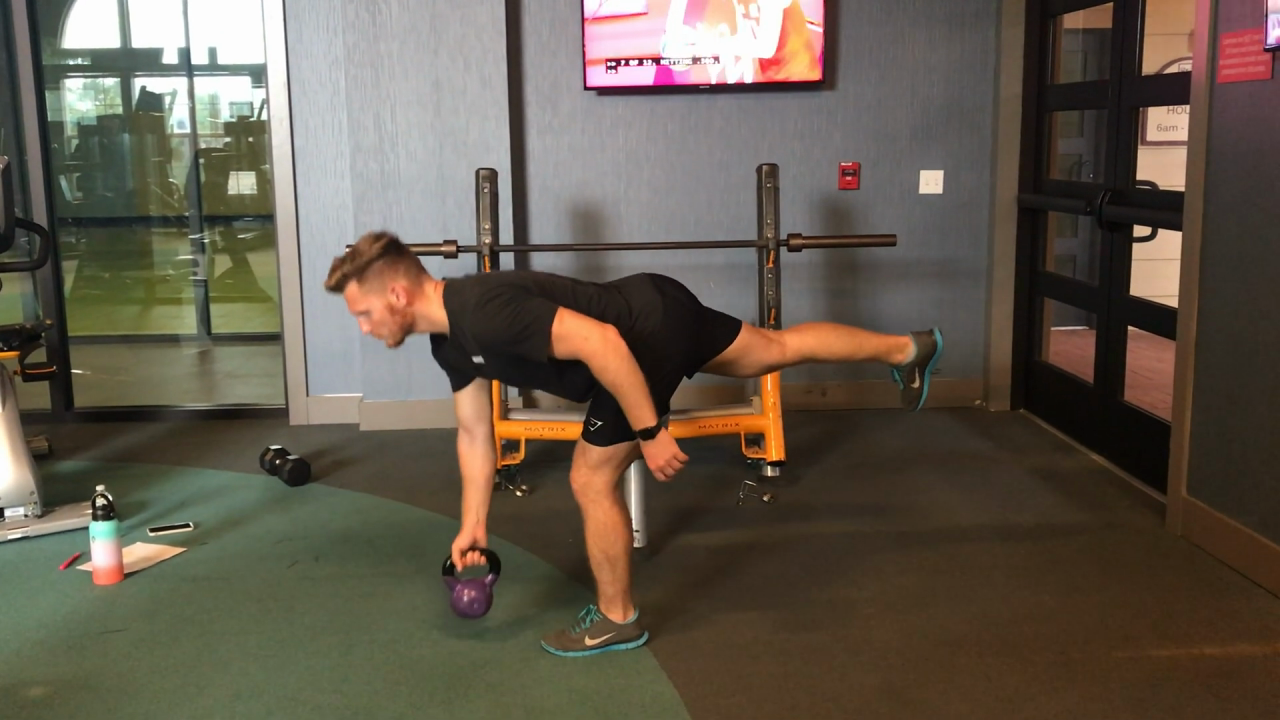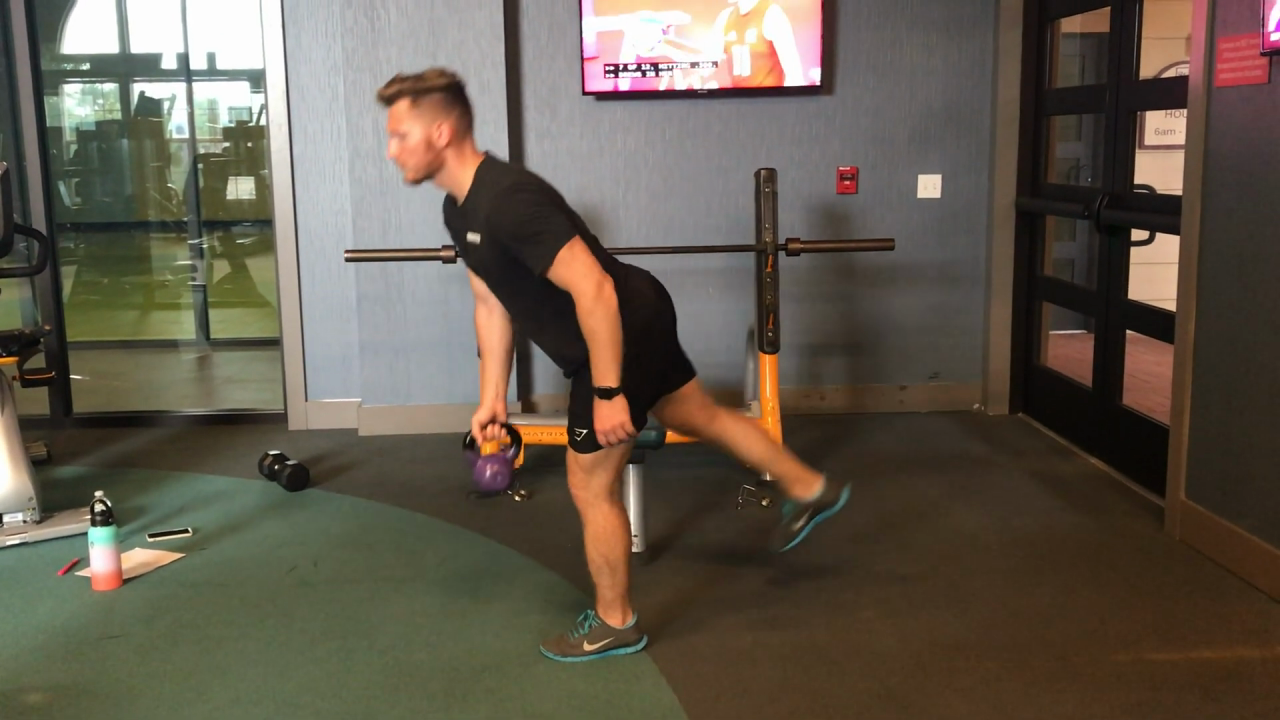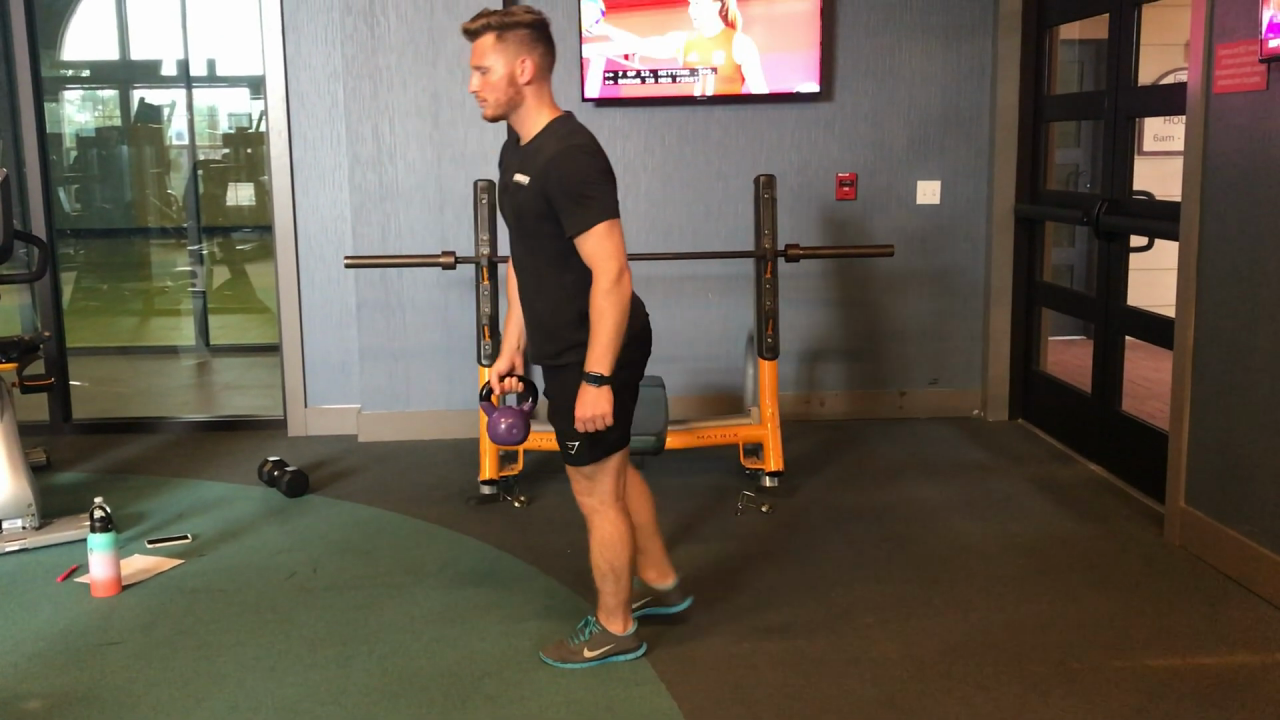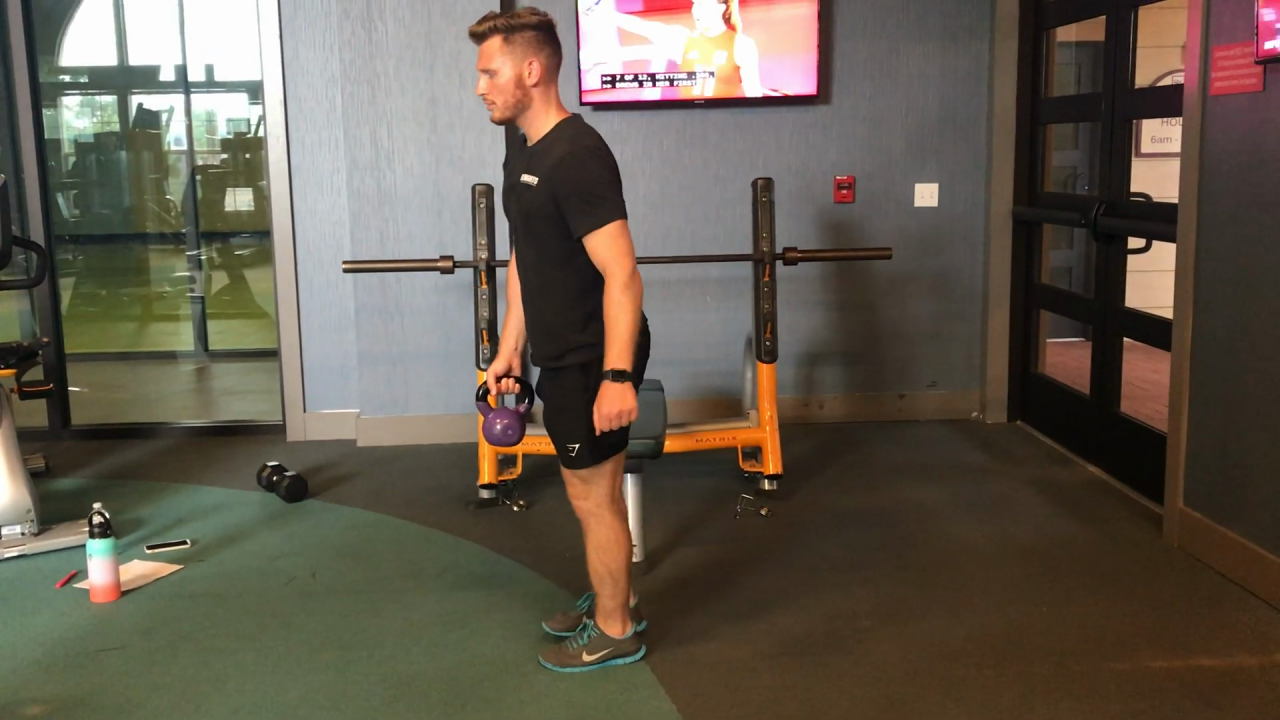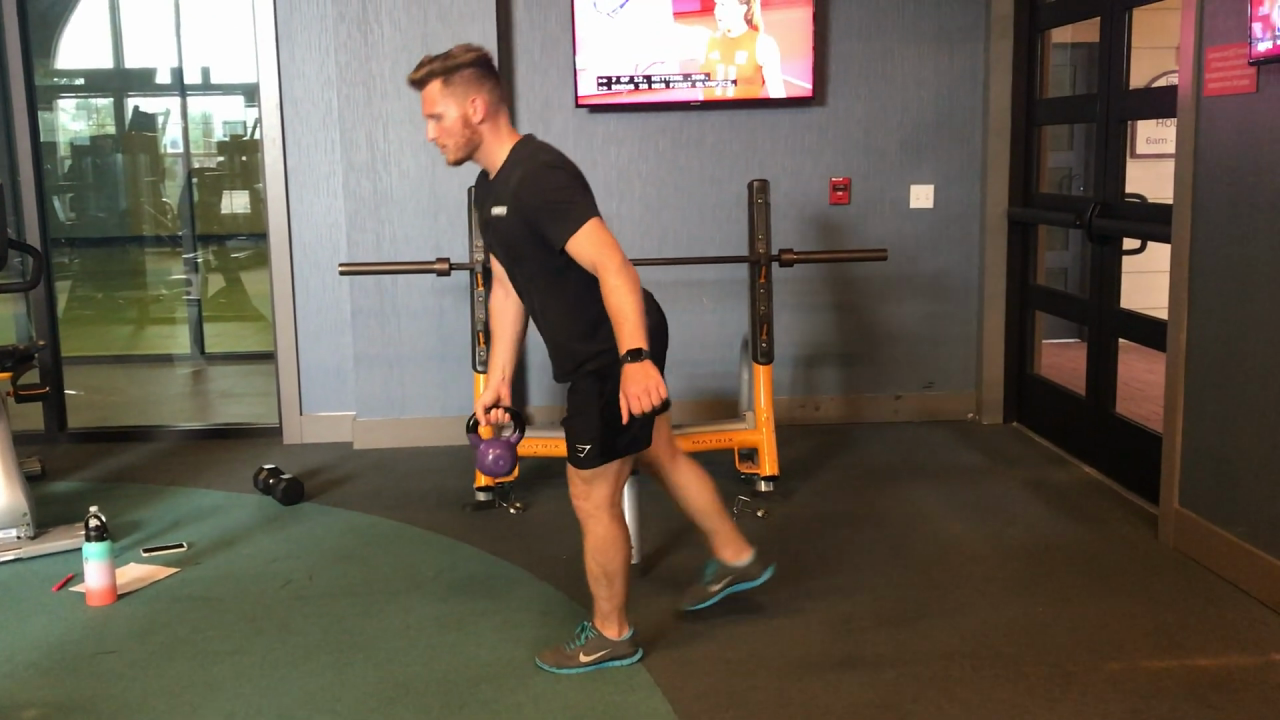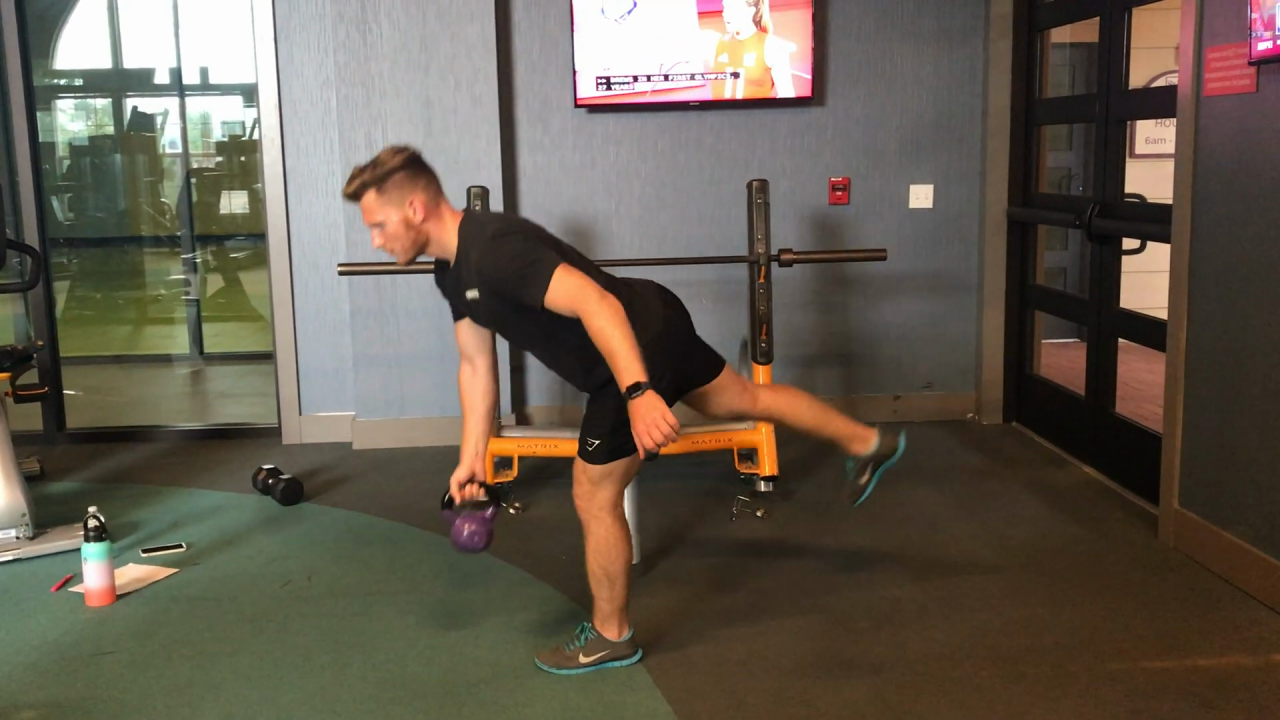
dt=0.5s
person 1, frame 1
left shoulder: (485, 313)
right shoulder: (450, 337)
left elbow: (602, 344)
right elbow: (474, 435)
left wrist: (649, 432)
right wrist: (472, 527)
left hip: (649, 330)
right hip: (656, 312)
left knee: (591, 481)
right knee: (772, 350)
left ankle: (616, 620)
right ankle: (906, 352)
person 1, frame 2
left shoulder: (506, 201)
right shoulder: (460, 207)
left elbow: (594, 290)
right elbow: (491, 304)
left wrist: (607, 393)
right wrist: (492, 398)
left hip: (624, 326)
right hip: (637, 316)
left knee: (589, 484)
right knee: (704, 418)
left ankle: (615, 625)
right ankle: (810, 489)
person 1, frame 3
left shoulder: (570, 155)
right shoulder: (519, 151)
left elbow: (612, 274)
left wrist: (597, 379)
right wrist: (512, 347)
left hip: (591, 354)
right hip: (566, 347)
left knee: (597, 493)
right knee: (616, 477)
left ankle: (615, 630)
right ankle: (659, 583)
person 1, frame 4
left shoulder: (578, 157)
right shoulder: (524, 154)
left elbow: (621, 276)
left wrist: (618, 375)
right wrist: (509, 348)
left hip: (591, 361)
right hip: (562, 355)
left knee: (593, 496)
right knee: (592, 489)
left ankle: (614, 633)
right ankle: (614, 601)
person 1, frame 5
left shoulder: (537, 178)
right shoulder: (490, 188)
left elbow: (614, 269)
right elbow: (507, 288)
left wrist: (635, 358)
right wrist: (498, 381)
left hip: (613, 357)
right hip: (608, 349)
left knee: (592, 497)
right knee: (661, 454)
left ankle: (610, 636)
right ankle: (734, 558)
person 1, frame 6
left shoulder: (495, 251)
right shoulder: (452, 268)
left elbow: (598, 307)
right elbow: (475, 363)
left wrist: (637, 393)
right wrist: (471, 458)
left hip: (641, 343)
right hip: (654, 329)
left knee: (594, 495)
right knee: (742, 398)
left ankle: (610, 637)
right ankle: (866, 443)
